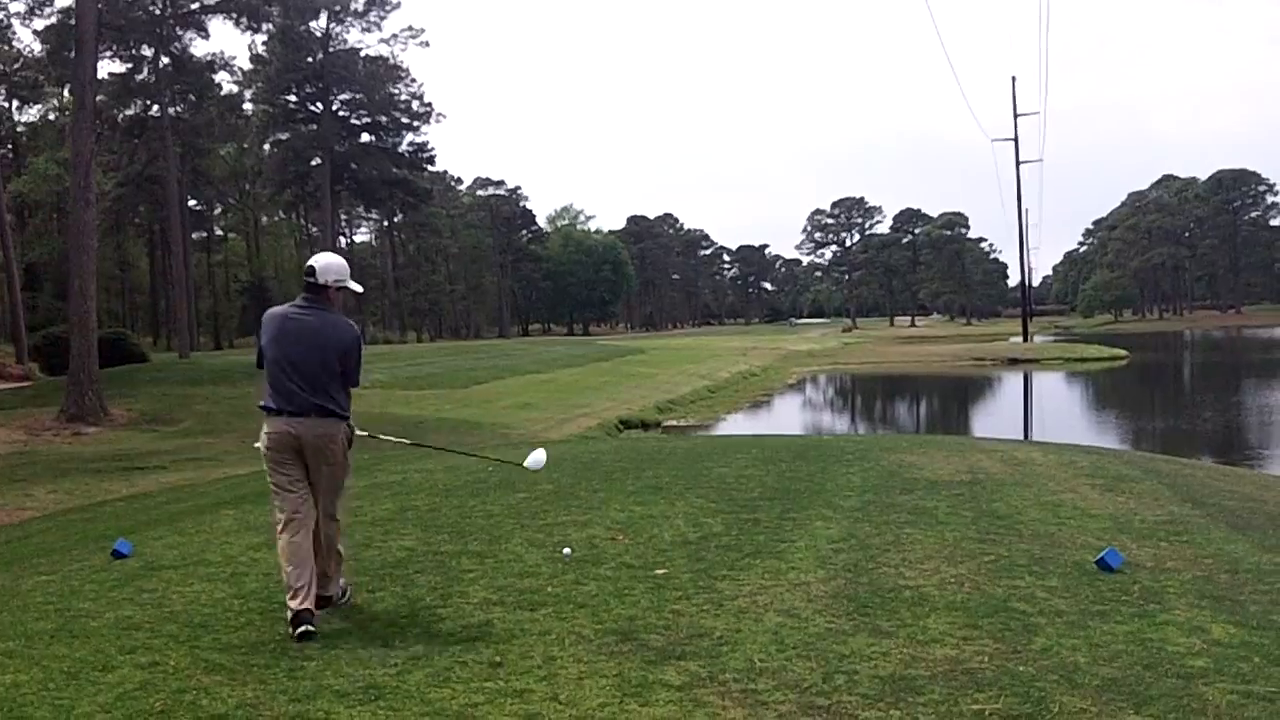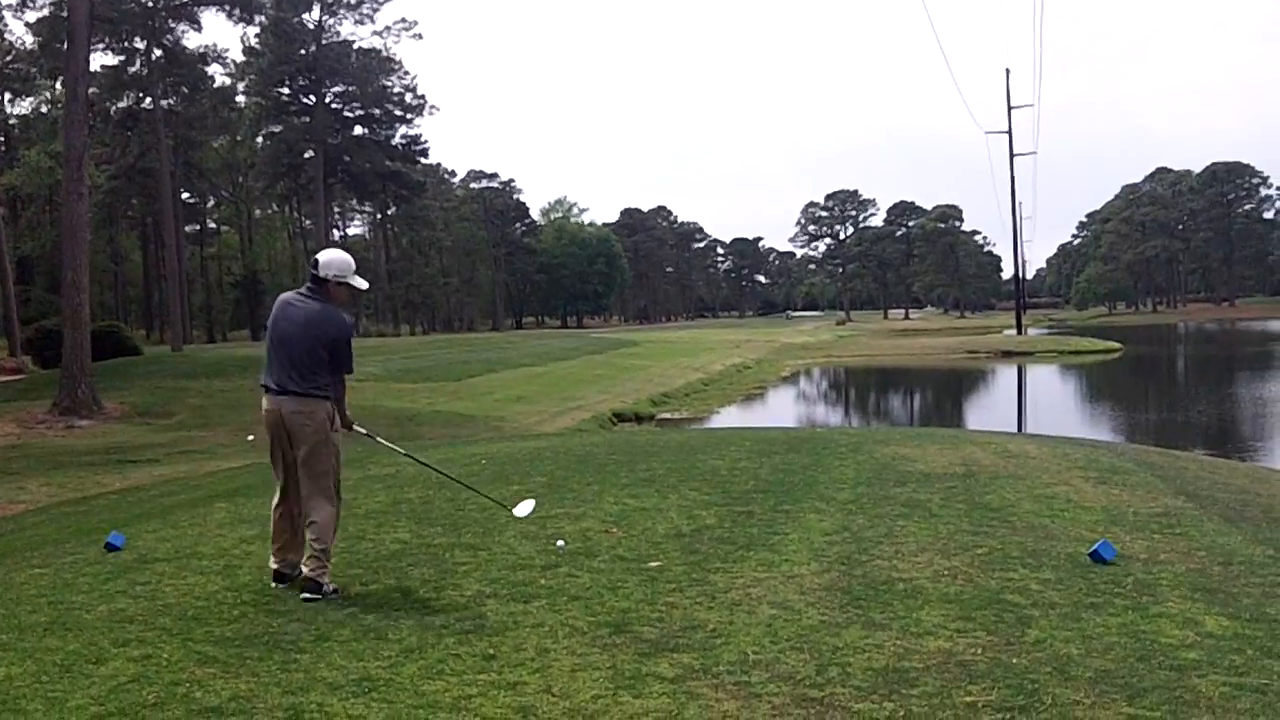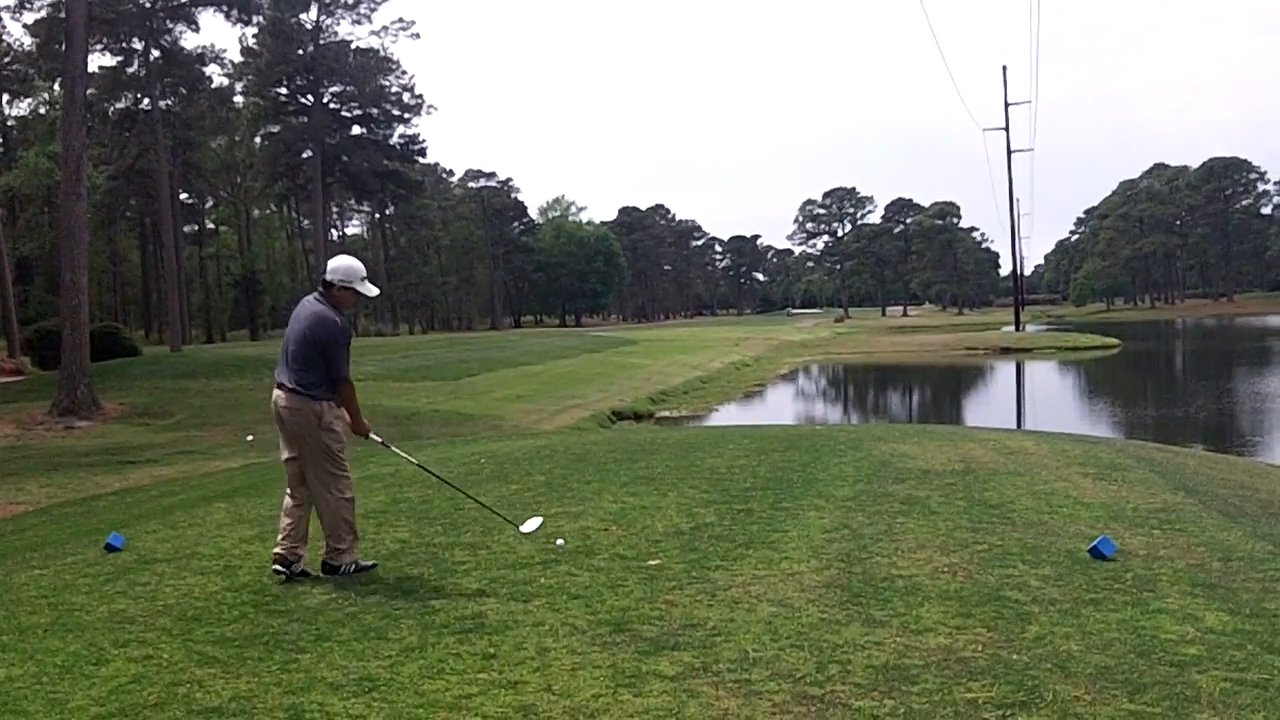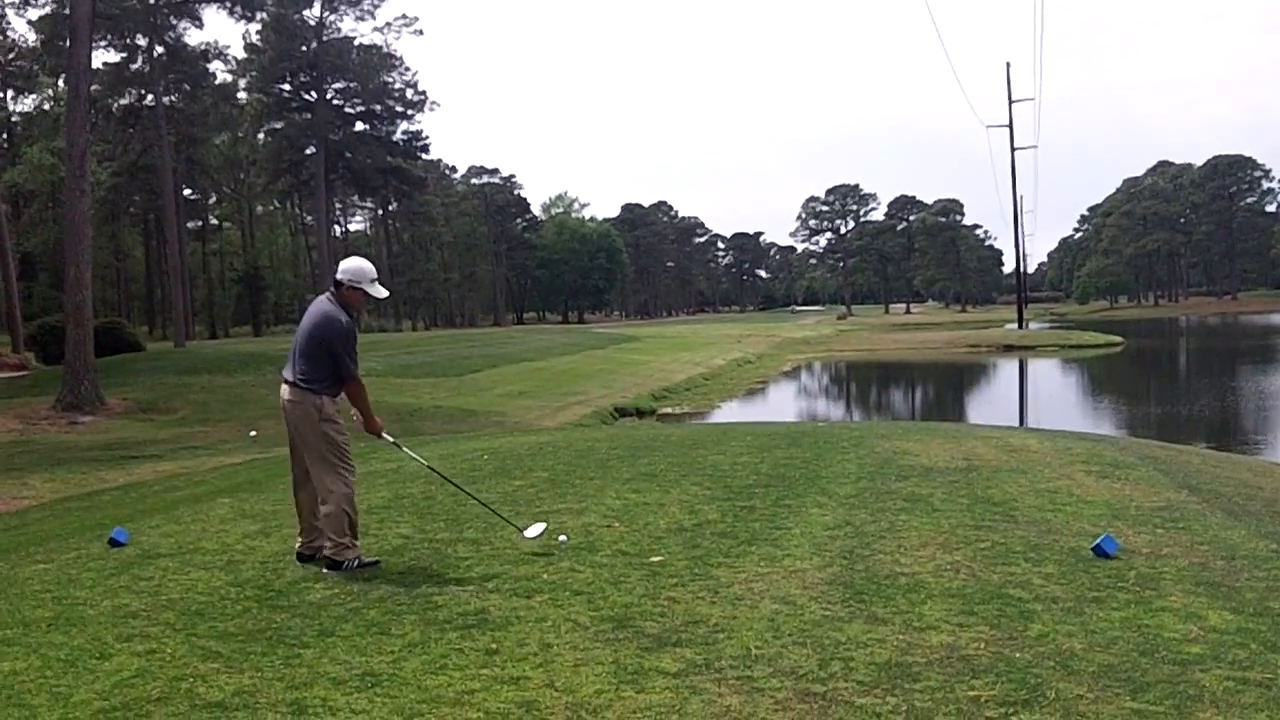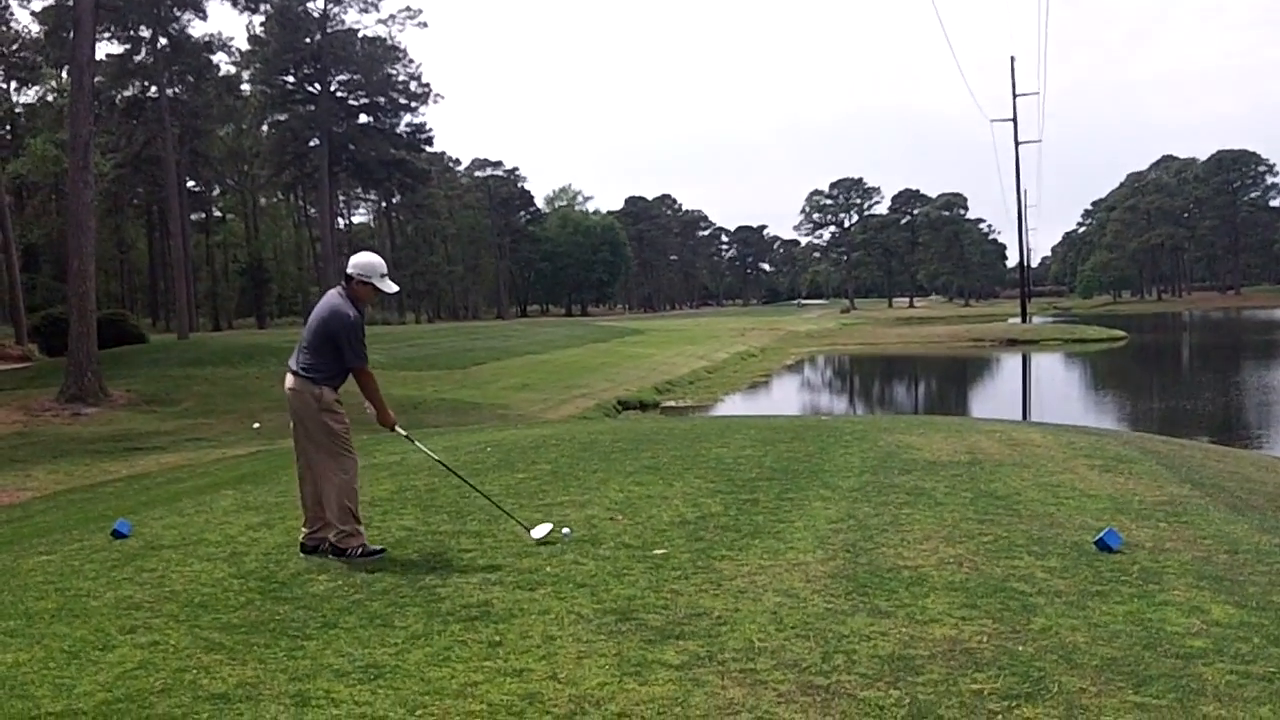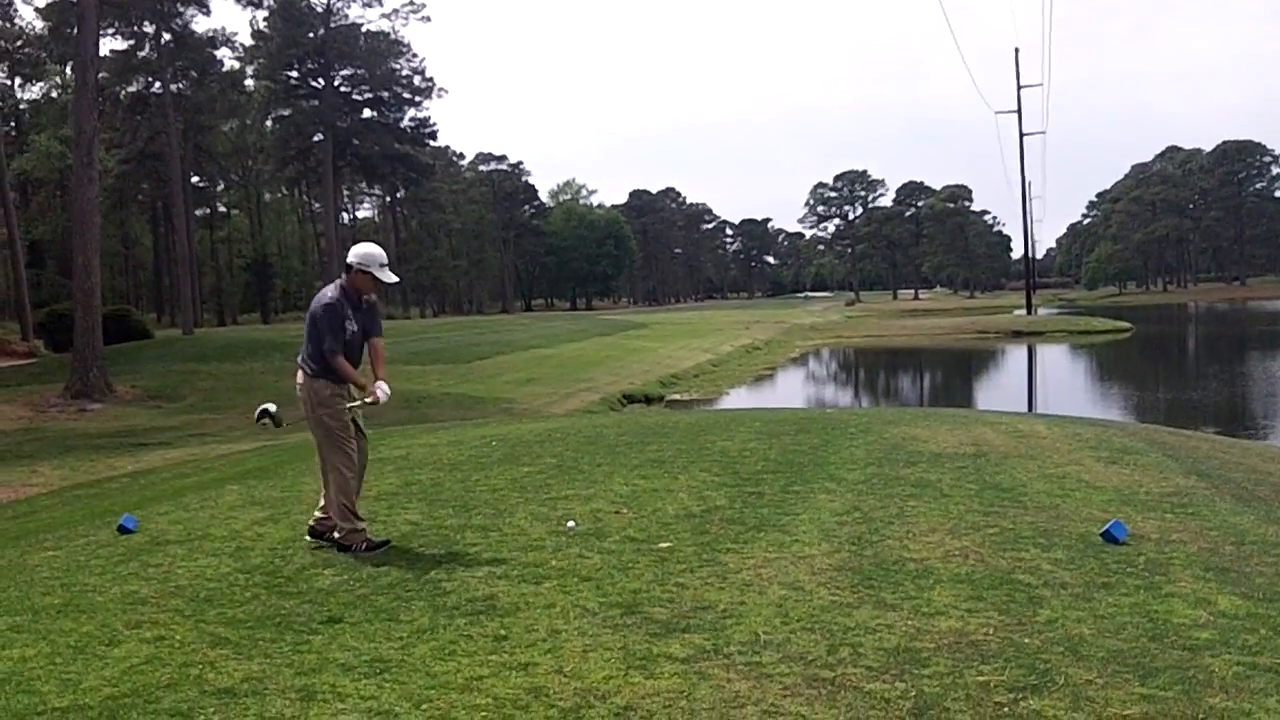
dt=0.4s
person 1, frame 1
left shoulder: (272, 319)
right shoulder: (346, 331)
right elbow: (347, 386)
left hip: (280, 427)
right hip: (326, 428)
left knee: (292, 520)
right knee: (326, 513)
left ankle: (301, 608)
right ankle: (327, 590)
person 1, frame 2
left shoulder: (281, 304)
right shoulder: (337, 322)
right elbow: (338, 375)
right wrist: (342, 415)
left hip: (275, 404)
right hip: (312, 410)
left knee: (287, 489)
right knee: (321, 495)
left ankle: (283, 567)
right ankle: (315, 576)
person 1, frame 3
left shoulder: (307, 304)
right shoulder: (333, 325)
right elbow: (341, 381)
left wrist: (337, 409)
right wrist: (356, 420)
left hip: (285, 399)
right hip: (309, 407)
left knee: (300, 483)
right knee: (335, 485)
left ankle: (288, 554)
right ankle: (339, 558)
person 1, frame 4
left shoulder: (322, 303)
right shoulder: (339, 323)
right elbow: (351, 378)
left wrist: (359, 409)
right wrist: (369, 418)
left hip: (295, 395)
right hip: (313, 402)
left knee: (310, 478)
right knee: (337, 478)
left ankle: (311, 546)
right ankle: (341, 554)
person 1, frame 5
left shoulder: (336, 298)
right shoulder: (347, 317)
left elbow: (355, 366)
right elbow: (361, 371)
left wrist: (372, 402)
right wrist: (382, 411)
left hip: (301, 386)
right hip: (315, 392)
left knee: (314, 467)
right knee: (341, 466)
left ankle: (315, 537)
right ankle: (346, 542)
person 1, frame 6
left shoulder: (367, 303)
right shoulder: (330, 303)
left elbow: (375, 344)
right elbow: (334, 357)
left wrist: (380, 382)
right wrist: (363, 387)
left hip: (339, 385)
right hip: (321, 386)
left knee: (356, 454)
right knee: (342, 460)
left ankle: (324, 523)
right ankle: (349, 536)
